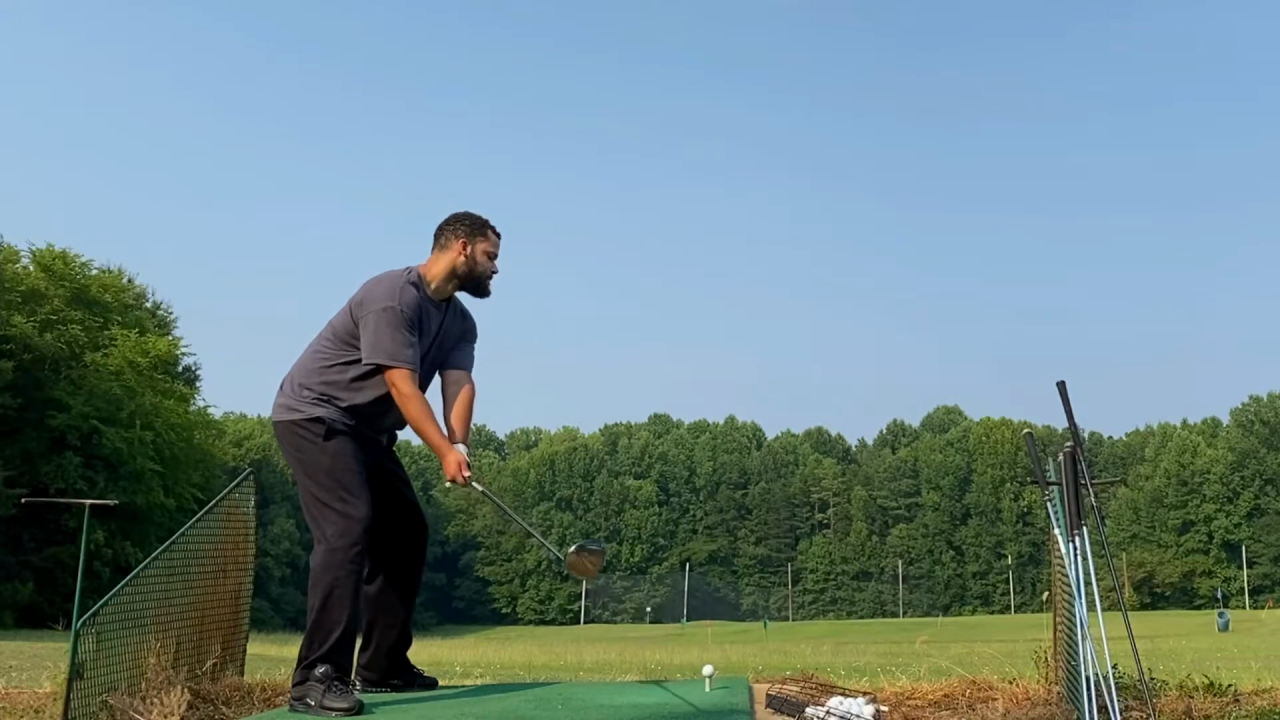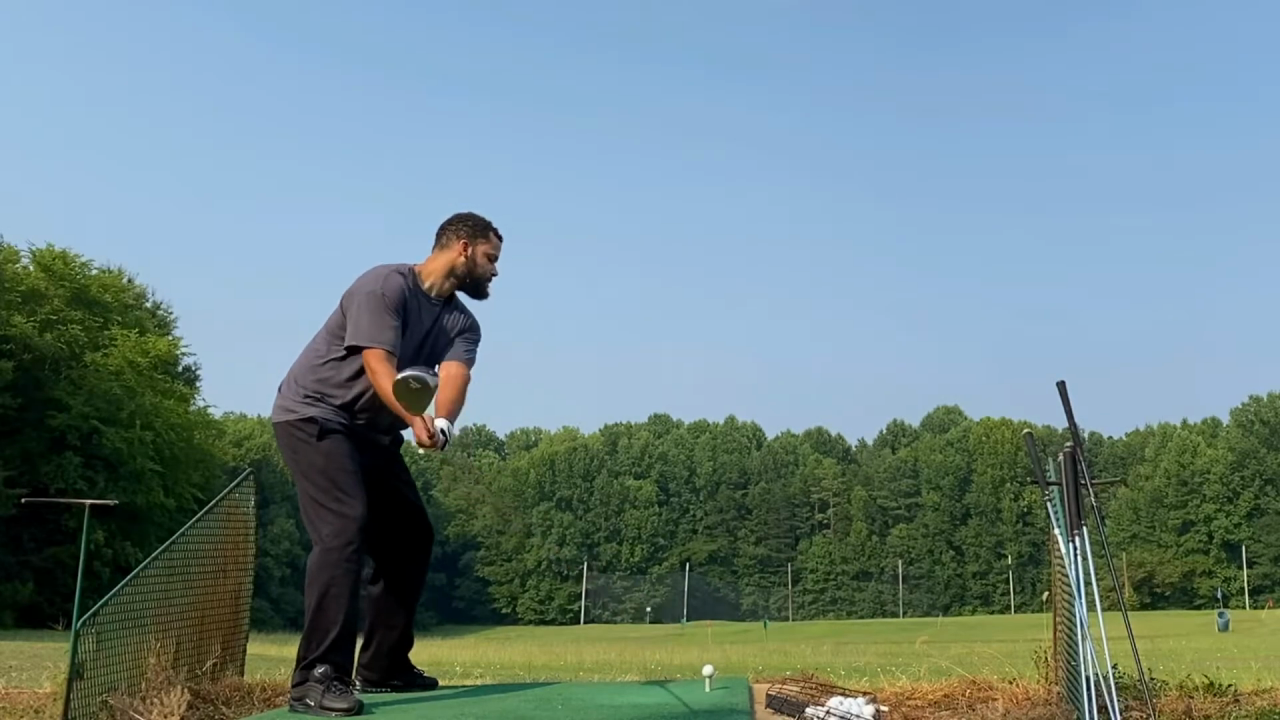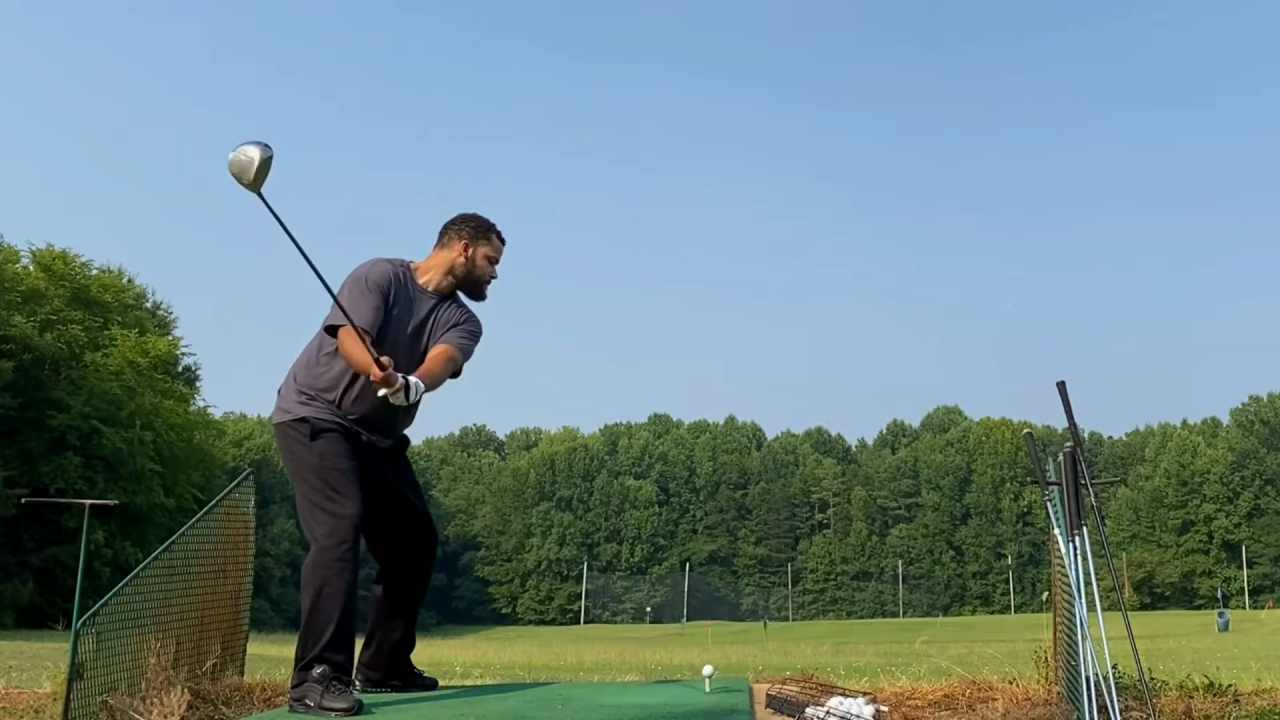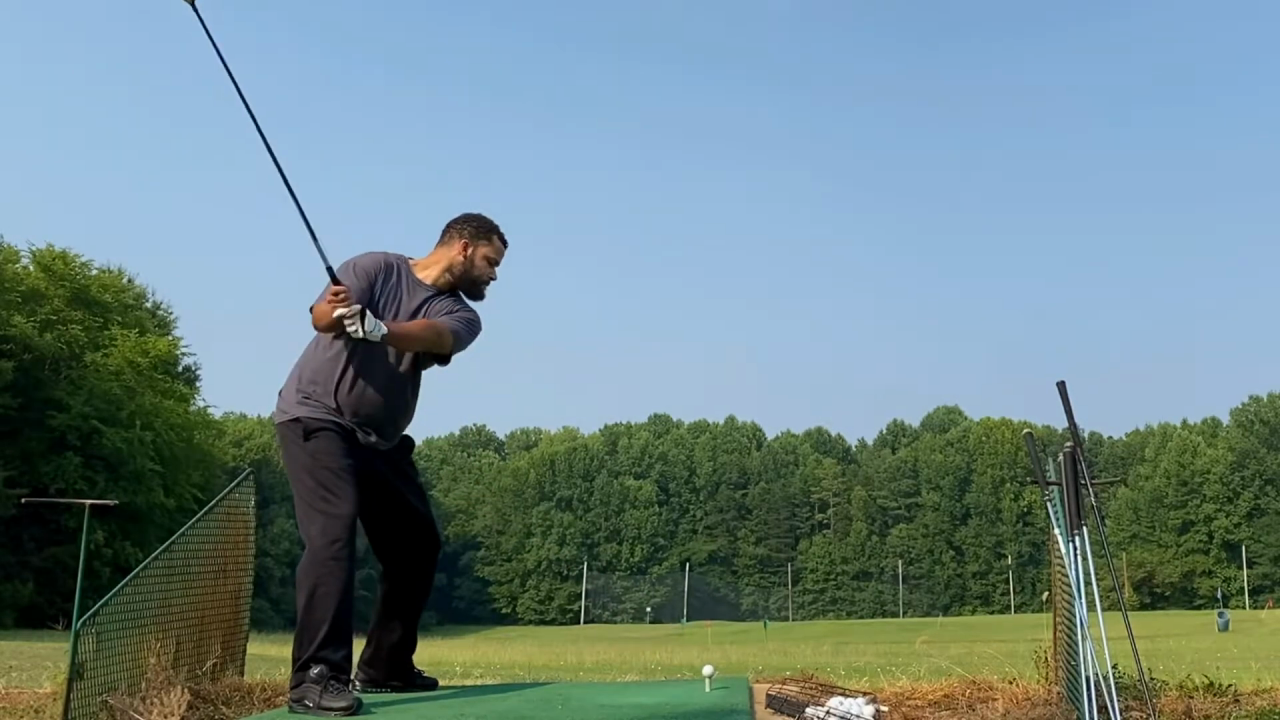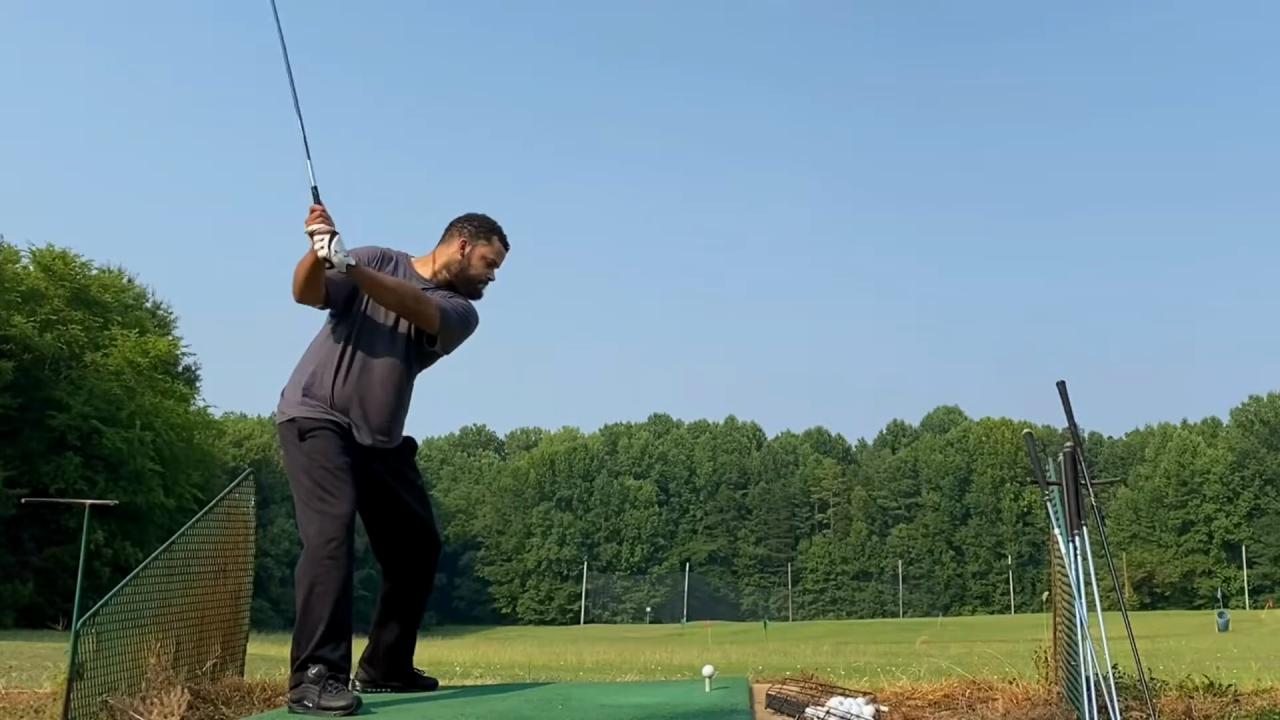
dt=0.4s
person 1, frame 1
left shoulder: (460, 322)
right shoulder: (395, 293)
left elbow: (460, 385)
right elbow: (402, 385)
left wrist: (458, 447)
right wrist: (443, 451)
left hip: (366, 430)
right hip: (315, 417)
left knee: (405, 535)
right knee: (348, 529)
left ankle: (382, 665)
right ankle: (316, 676)
person 1, frame 2
left shoulder: (462, 324)
right shoulder: (386, 284)
left elbow: (454, 376)
right elbow: (376, 364)
left wrist: (441, 424)
right wrist: (413, 419)
left hip: (373, 433)
right hip: (314, 418)
left knee: (410, 538)
right knee: (344, 530)
left ankle: (383, 665)
right ankle: (317, 677)
person 1, frame 3
left shoulder: (463, 322)
right shoulder: (380, 276)
left elbow: (442, 361)
right elbow: (350, 339)
left wrist: (411, 382)
right wrist: (373, 368)
left hip: (378, 436)
right hip: (315, 418)
left knee: (416, 542)
right knee: (339, 530)
left ankle: (383, 665)
right ankle: (317, 677)
person 1, frame 4
left shoulder: (462, 318)
right shoulder: (376, 268)
left elbow: (429, 336)
right elbow: (322, 318)
left wrist: (376, 328)
right wrist: (334, 311)
left hip: (381, 438)
right hip: (315, 419)
left knee: (418, 545)
right knee: (334, 530)
left ankle: (384, 666)
right ankle: (315, 677)
person 1, frame 5
left shoulder: (461, 314)
right shoulder: (374, 261)
left elbow: (411, 306)
right elbow: (306, 293)
left wrist: (346, 263)
right wrist: (318, 252)
left hip: (381, 438)
right hip: (315, 419)
left knee: (418, 546)
right knee: (332, 529)
left ankle: (384, 666)
right ankle: (314, 678)
